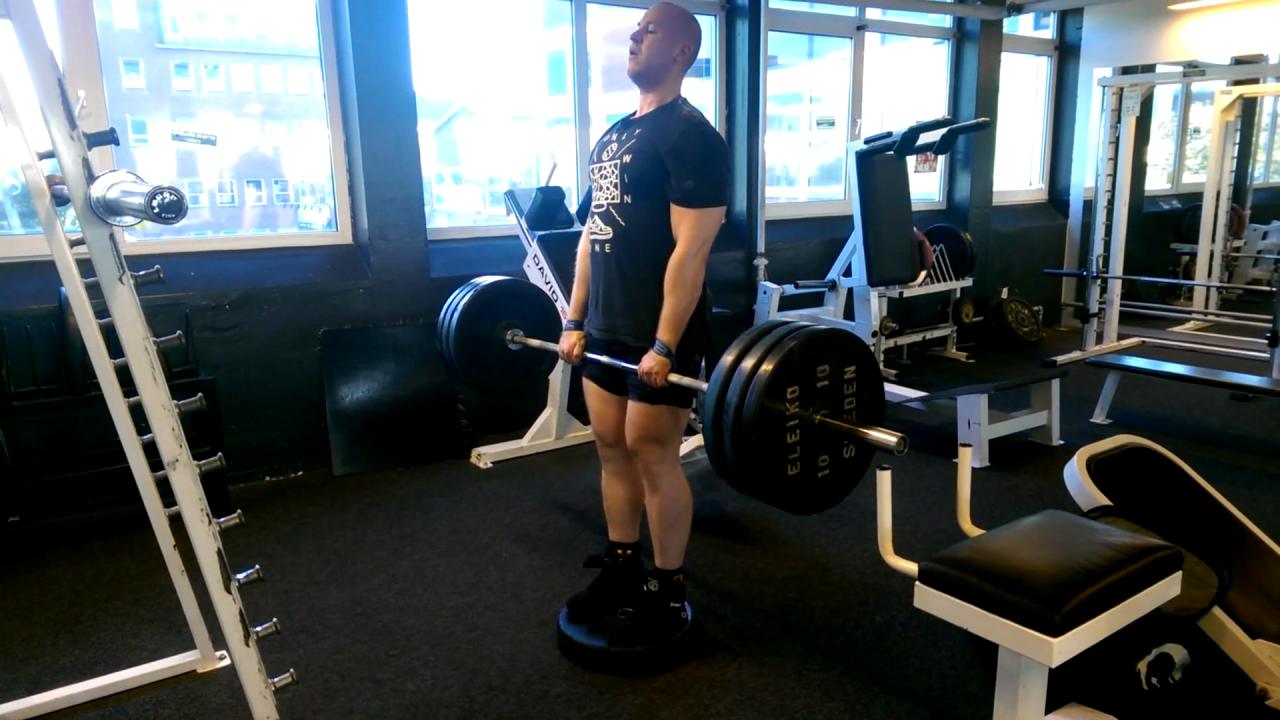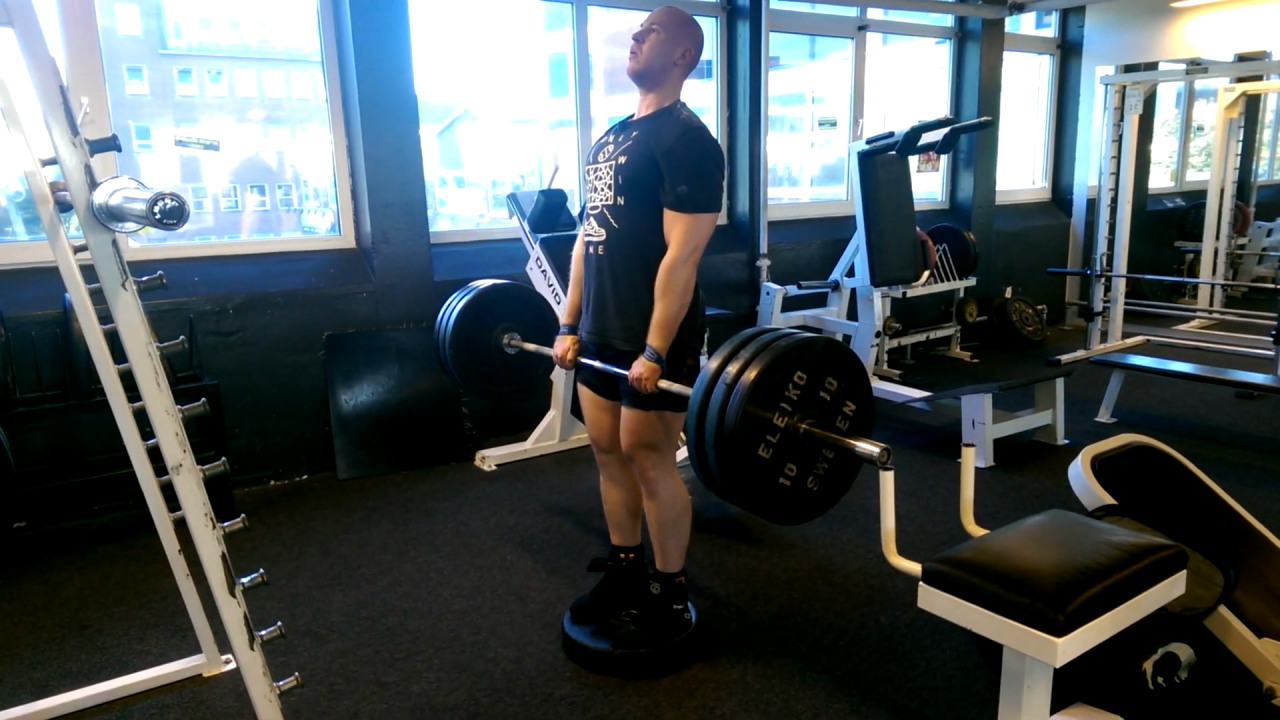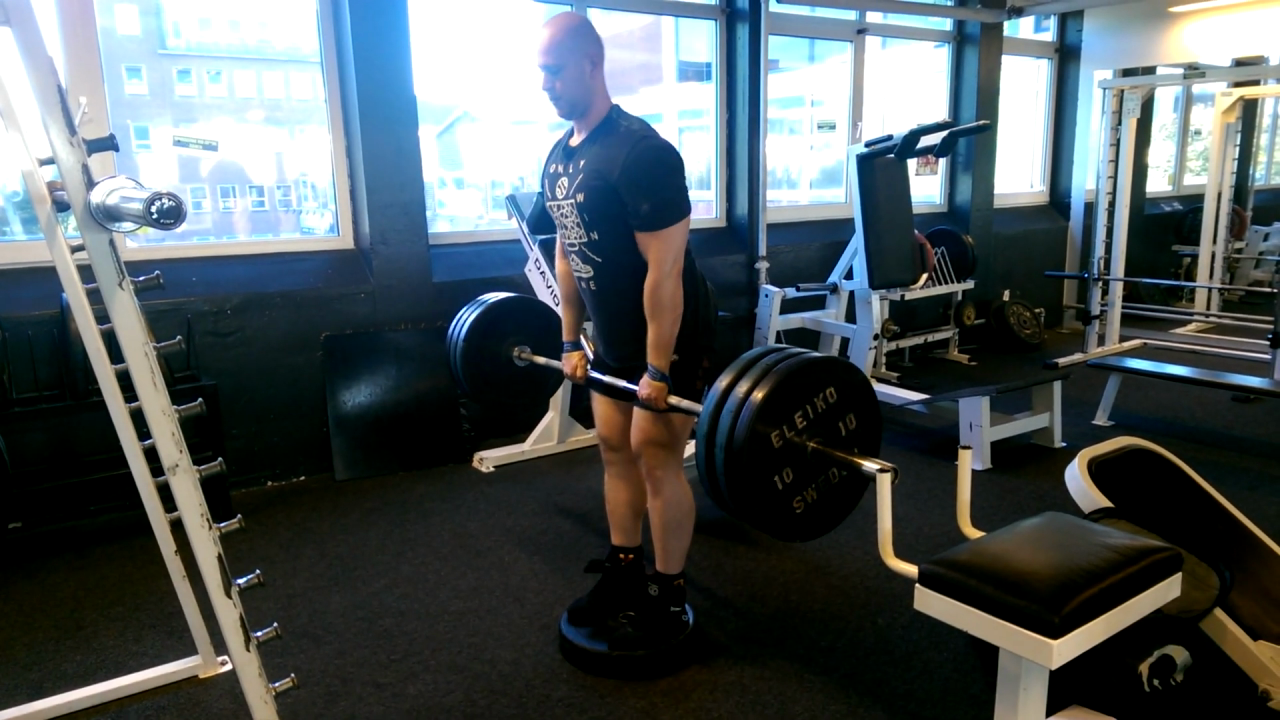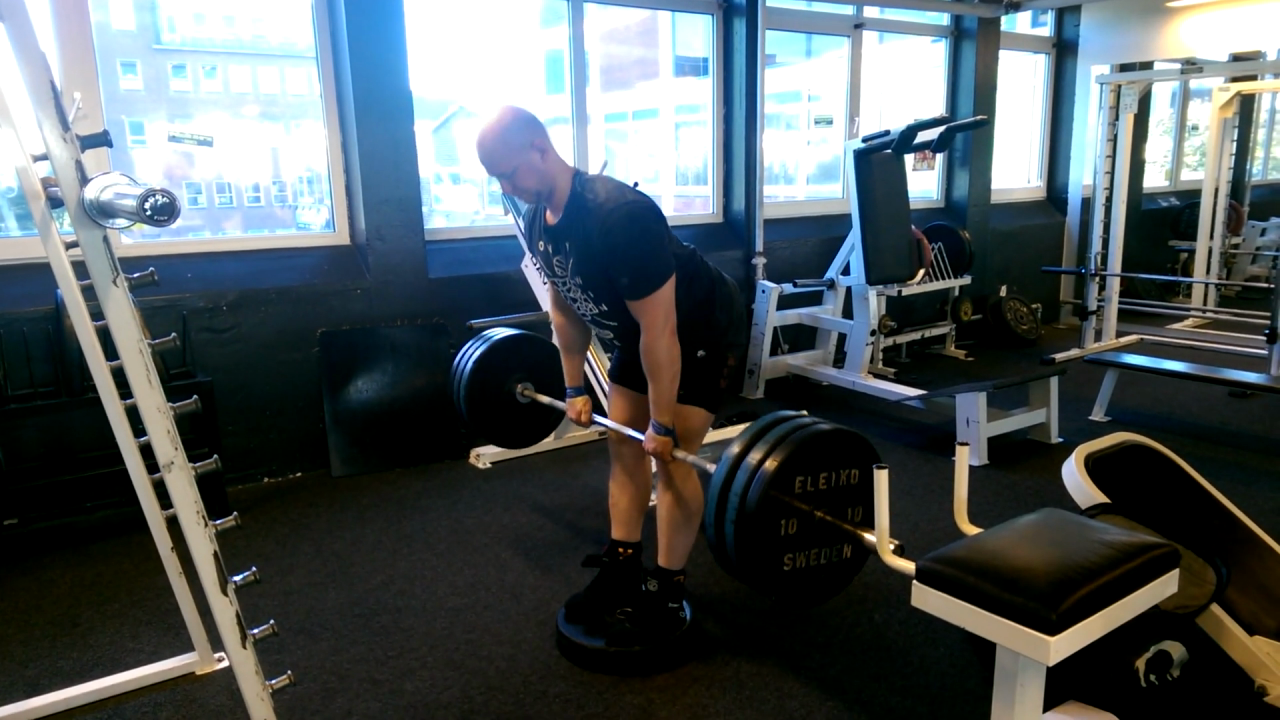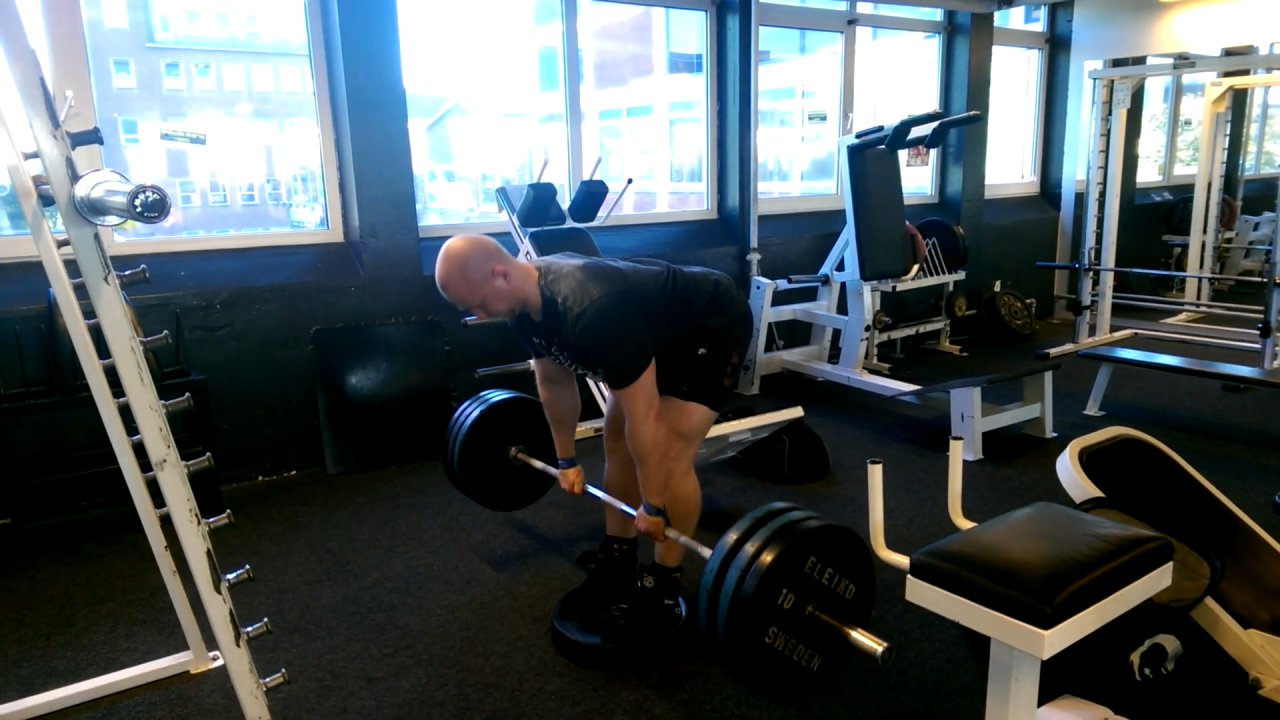
dt=1s
person 1, frame 1
left shoulder: (690, 136)
right shoulder: (613, 135)
left elbow: (691, 250)
left wrist: (665, 345)
right wrist: (574, 321)
left hip: (658, 334)
right hip: (605, 329)
left knee: (652, 456)
right knee: (611, 448)
left ankle: (667, 593)
right ankle: (620, 570)
person 1, frame 2
left shoulder: (687, 140)
right shoulder: (611, 136)
left elbow: (682, 255)
left wrist: (656, 351)
right wrist: (570, 325)
left hip: (652, 339)
right hip: (600, 333)
left knee: (650, 461)
right knee: (609, 453)
left ankle: (671, 596)
right ankle: (624, 572)
person 1, frame 3
left shoulder: (641, 153)
right shoulder: (559, 157)
left elbow: (664, 271)
left wrist: (658, 369)
right wrist: (571, 341)
left hip: (668, 337)
right hip: (612, 338)
left knee: (656, 458)
right knee: (615, 451)
left ankle: (668, 598)
right ankle: (623, 573)
person 1, frame 4
left shoulder: (621, 216)
right shoulder: (538, 222)
left elbow: (660, 331)
right elbow: (565, 308)
left wrist: (663, 424)
right wrist: (574, 387)
left hip: (702, 330)
right hip: (637, 335)
left knee: (672, 456)
right knee: (623, 442)
left ankle: (666, 594)
right ankle: (622, 570)
person 1, frame 5
left shoulder: (594, 311)
right shoulder: (525, 305)
left elbow: (644, 416)
right elbow: (555, 382)
left wrist: (652, 507)
right wrist: (566, 460)
left hip: (713, 327)
right hip: (661, 329)
left knee: (671, 454)
right knee: (617, 438)
left ankle: (662, 591)
right ankle: (616, 567)
